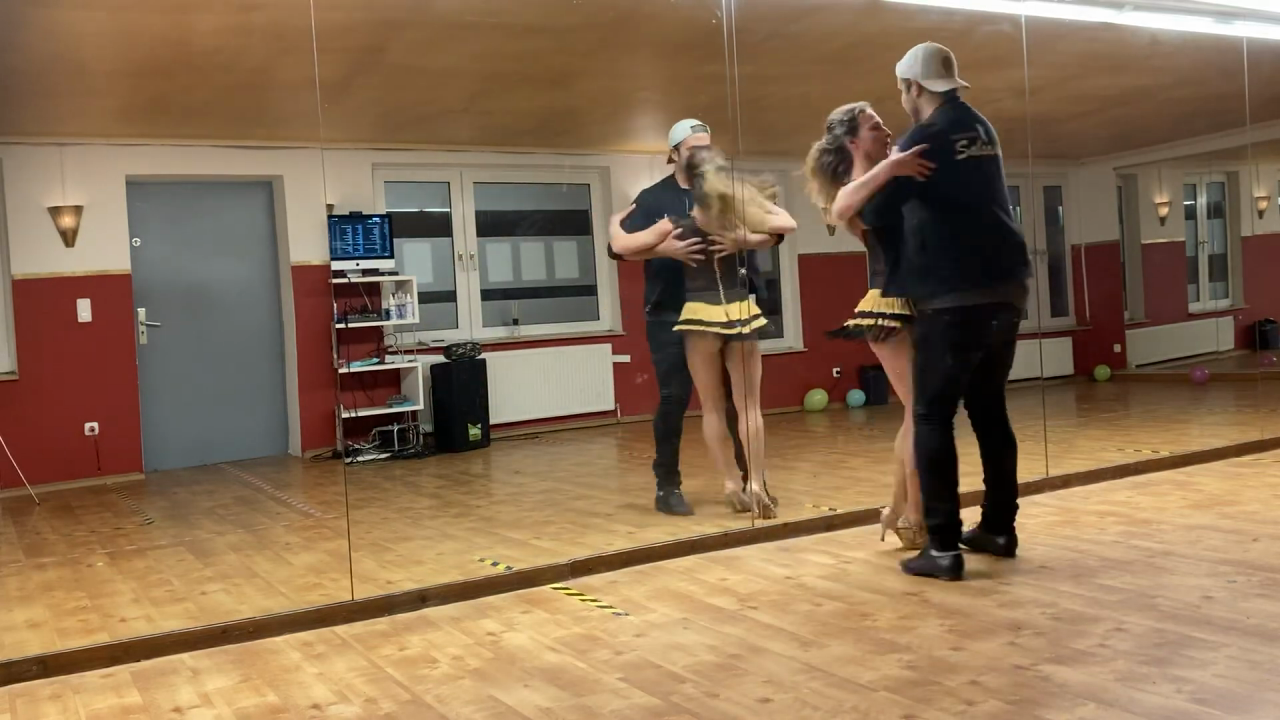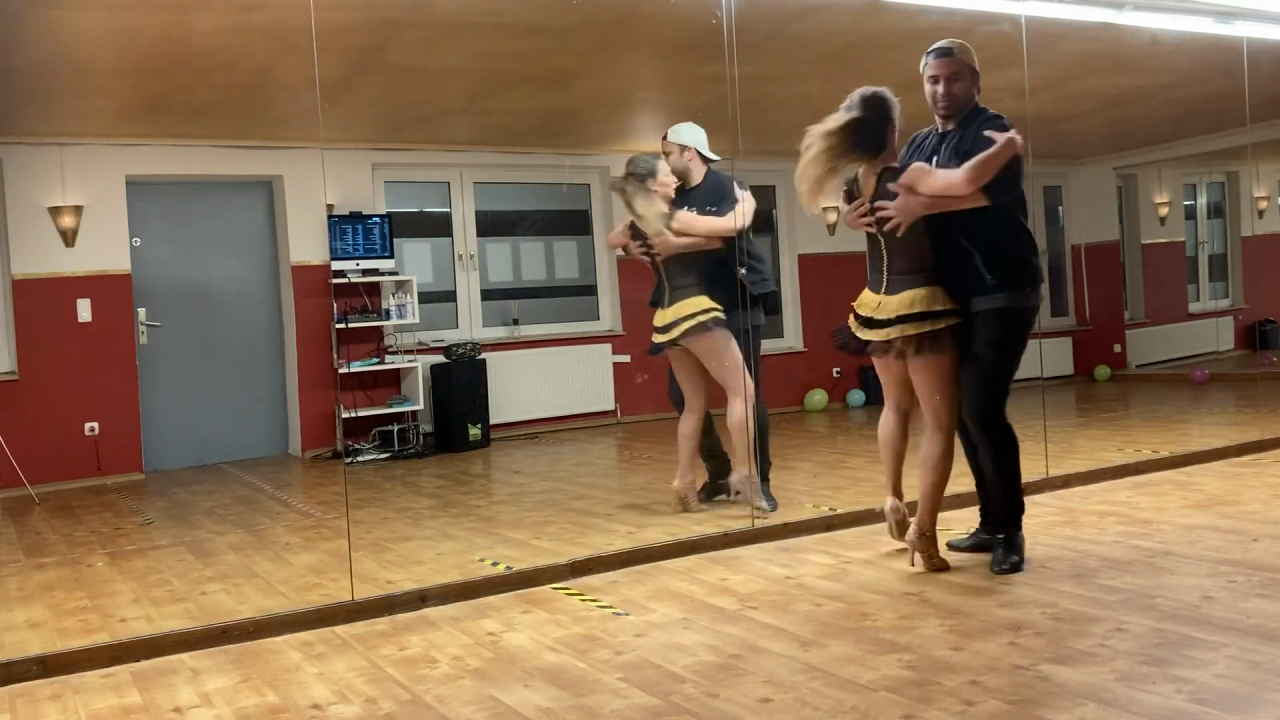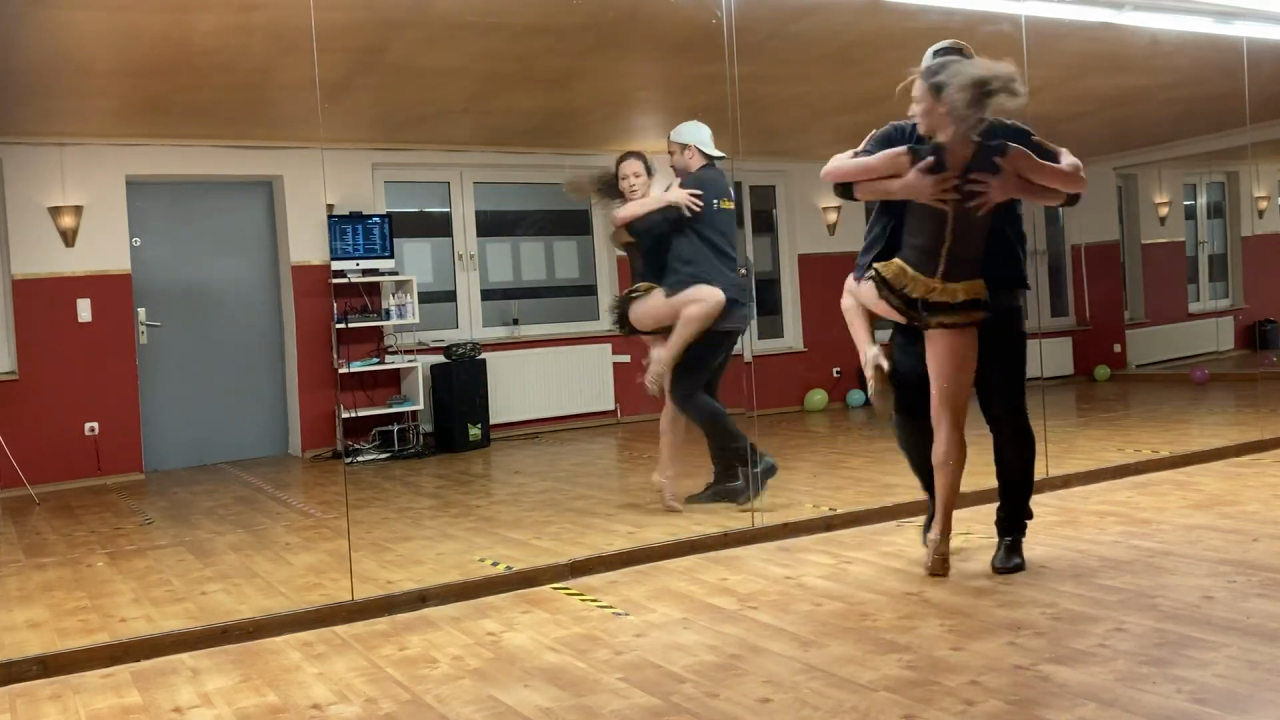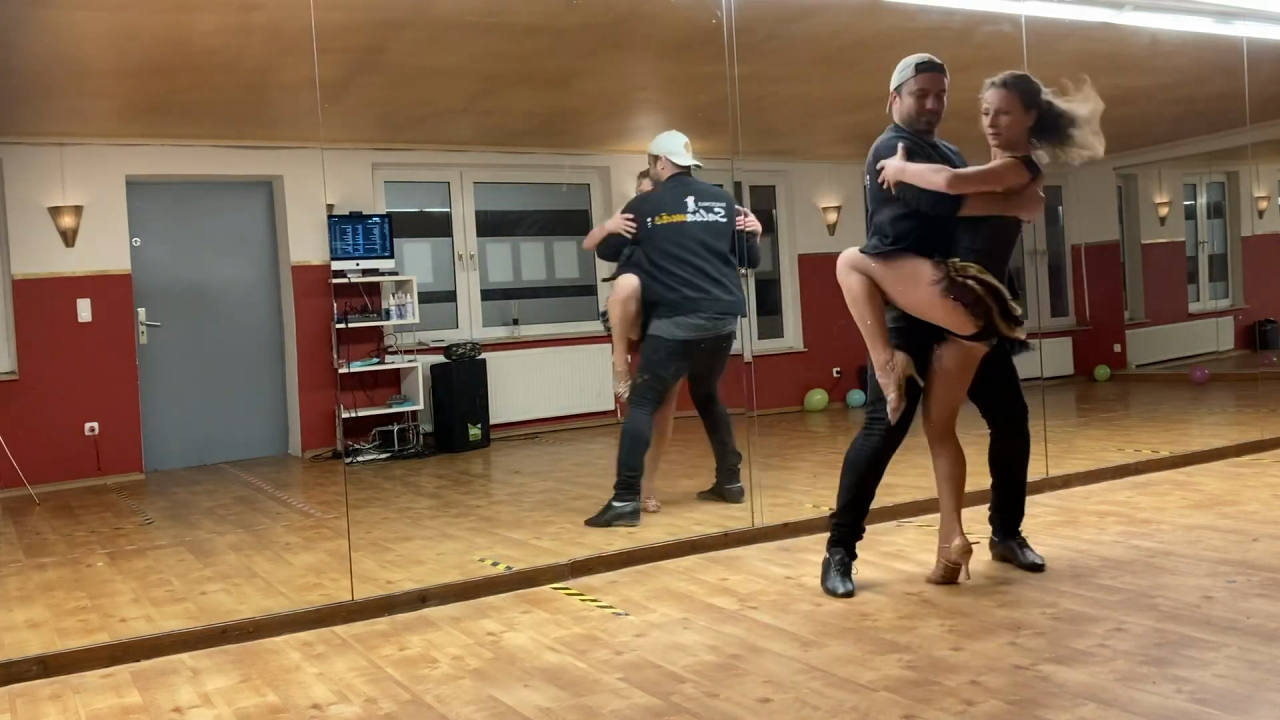
dt=0.2s
person 1, frame 1
left shoulder: (925, 135)
right shoulder: (974, 127)
left elbow: (875, 208)
left wrist: (856, 214)
left hip: (959, 295)
right hip: (999, 289)
left knee: (931, 413)
right knee: (987, 406)
left ankle: (943, 544)
right ankle: (998, 524)
person 1, frame 2
left shoulder: (991, 130)
right shoulder: (921, 144)
left elbow: (1002, 183)
right elbow: (883, 193)
left wrist: (923, 204)
right wrist: (864, 210)
left hip: (1003, 296)
right hip: (954, 300)
left knee: (977, 410)
right knee: (964, 413)
left ankle: (1007, 532)
right ankle: (995, 520)
person 1, frame 3
left shoulder: (1003, 136)
right shoulder: (900, 137)
left elbow: (1068, 180)
right elbow: (846, 180)
left wrist: (1013, 187)
right wrist: (904, 188)
left hip: (994, 302)
left knee: (1008, 416)
right knee: (910, 408)
left ankle: (1011, 532)
right ankle: (938, 502)
person 1, frame 4
left shoulder: (947, 151)
right shoulder: (893, 146)
left elbow: (963, 204)
right elbow: (939, 199)
left wrist: (1012, 202)
right wrist: (1013, 204)
right hip: (903, 314)
left knee: (1010, 415)
right knee: (883, 428)
left ankle: (1006, 532)
right ankle: (839, 550)
person 2, frame 1
left shoulder: (879, 184)
right shoulder: (855, 186)
right elbow: (840, 209)
right wrist: (889, 168)
left hip: (908, 309)
right hip: (889, 311)
left knee: (916, 413)
left ankle: (899, 510)
right ankle: (912, 515)
person 2, frame 2
left shoulder: (855, 182)
right shoulder: (908, 175)
left elbow: (819, 203)
right elbow: (966, 183)
right wrist: (1004, 147)
left hip: (873, 308)
right hip: (919, 310)
left knee: (897, 406)
right knee: (942, 423)
left ankle: (894, 503)
right ankle: (924, 536)
person 2, frame 3
left shoulder: (913, 158)
right shoulder: (1000, 155)
left elbow: (831, 173)
right elbow: (1073, 182)
left wrist: (852, 158)
right wrist: (1066, 159)
left hip: (904, 287)
right hip: (958, 300)
left knee: (855, 288)
right knee: (949, 418)
left ankle: (869, 351)
right ankle: (939, 536)
person 2, frame 4
left shoulder: (1019, 166)
right shoulder: (1003, 169)
left elbow: (953, 184)
left wrist: (905, 170)
left hip: (967, 290)
right hip: (972, 309)
left knee: (854, 264)
right knee: (939, 425)
left ankle: (888, 364)
right ankle: (950, 539)
person 3, frame 1
right shoulder: (654, 198)
right elbow: (618, 245)
right wrist: (664, 248)
right hip: (669, 317)
right knee: (673, 398)
left ankle: (752, 480)
right ankle: (667, 486)
person 3, frame 2
left shoulder: (727, 187)
right shoulder: (676, 199)
left elbow: (733, 226)
left wrist: (678, 233)
right wrist: (638, 243)
left hip: (738, 309)
left knee: (747, 397)
right knee: (682, 393)
left ankle: (763, 482)
right ankle: (719, 473)
person 3, frame 3
left shoulder: (696, 186)
right shoulder: (718, 187)
left elbow: (642, 225)
left wrist: (626, 227)
right hip: (724, 305)
left knee: (686, 391)
right knee: (698, 389)
left ankle: (750, 460)
right ankle: (727, 478)
person 3, frame 4
left shoulder: (643, 206)
right shoulder: (722, 200)
left elbow: (606, 251)
right elbow: (748, 258)
left wrist: (643, 249)
right wrist: (750, 230)
left hip: (675, 323)
right hip: (720, 321)
left knee: (640, 404)
right knee: (707, 399)
left ankle: (625, 498)
right ankle: (729, 480)
person 4, frame 1
left shoulder: (684, 224)
right shoulder: (743, 215)
right elbow: (788, 225)
left hip: (698, 316)
right hip: (742, 314)
left knee: (713, 407)
right knee: (748, 406)
left ankle: (731, 484)
right ankle: (757, 487)
person 4, frame 2
left shoulder: (640, 226)
right shoulder: (674, 222)
left elbow: (615, 240)
left hip: (670, 322)
right hip: (694, 314)
left knee: (694, 404)
right knee: (741, 393)
left ankle: (683, 483)
right ankle: (743, 476)
person 4, frame 3
left shoulder: (658, 213)
right shoulder: (628, 212)
right elbow: (622, 216)
right wrist: (668, 198)
left hip: (664, 310)
right hip: (645, 304)
right knee: (712, 297)
left ankle: (665, 476)
right ankle: (664, 360)
person 4, frame 4
right shoulder: (634, 227)
right elbow: (589, 246)
right wrist: (608, 226)
right hip: (635, 319)
left knee: (666, 406)
right knee: (628, 284)
left ankle: (648, 483)
right ankle: (621, 363)
